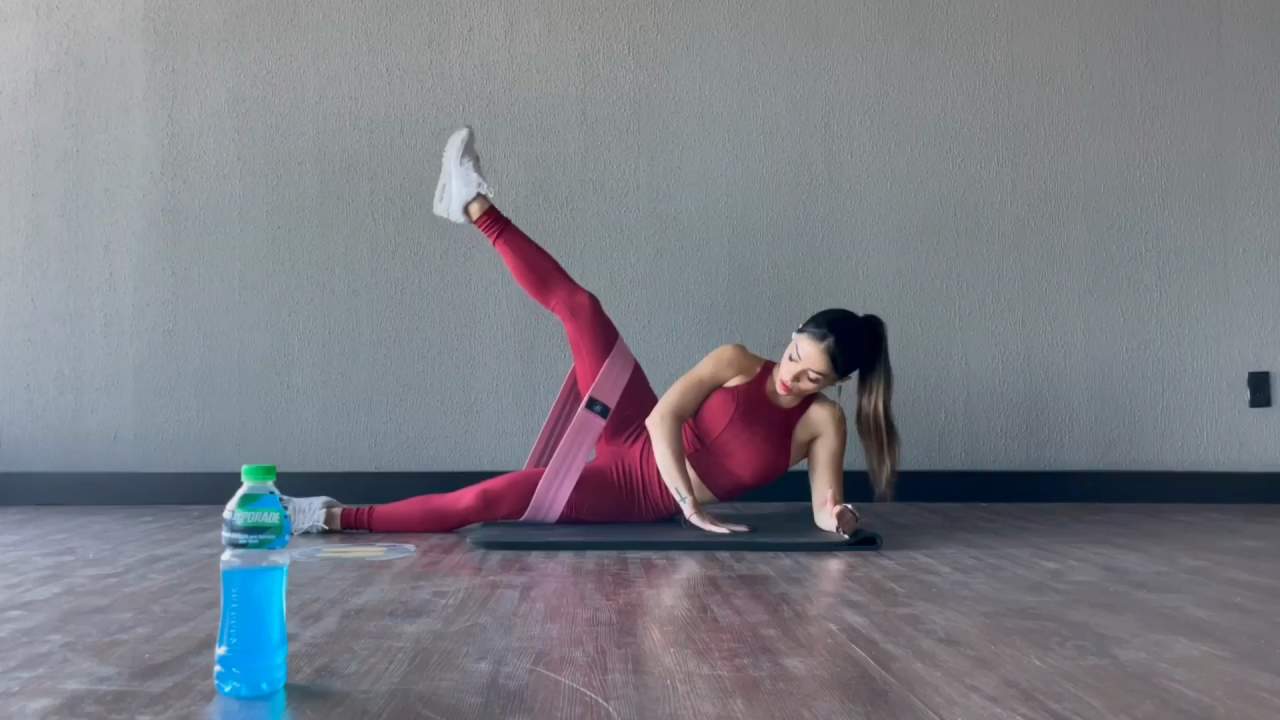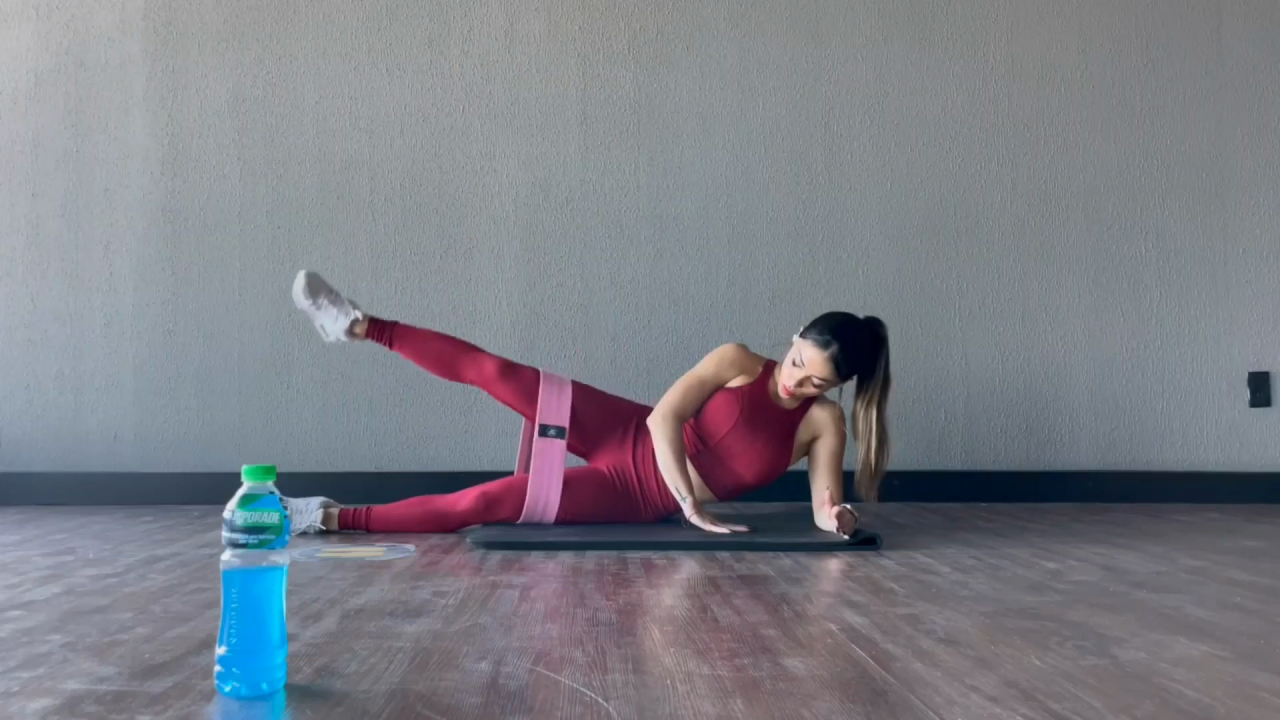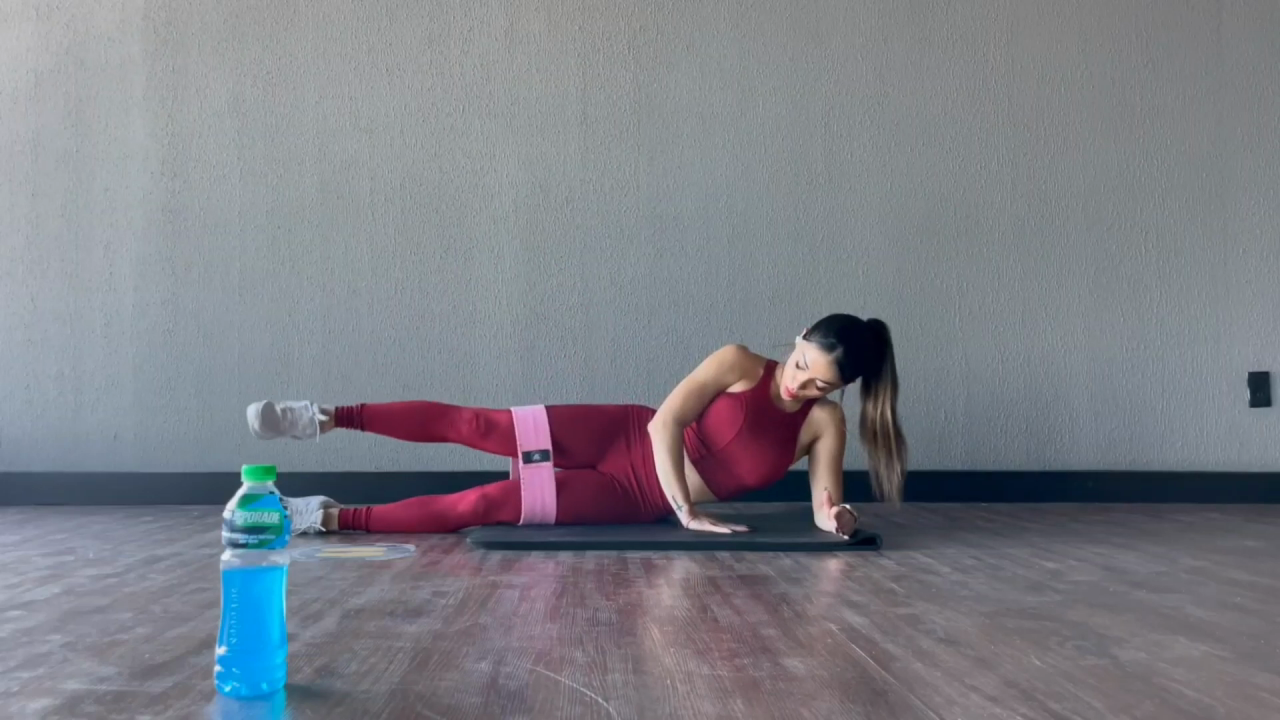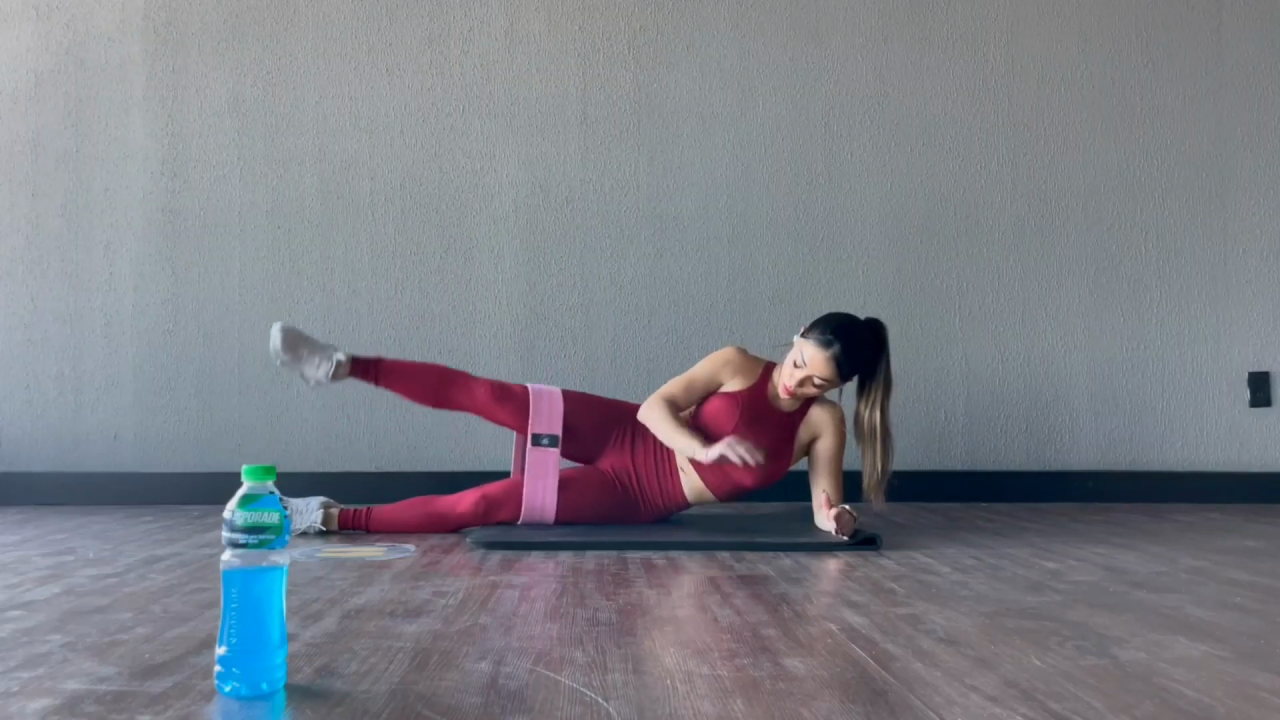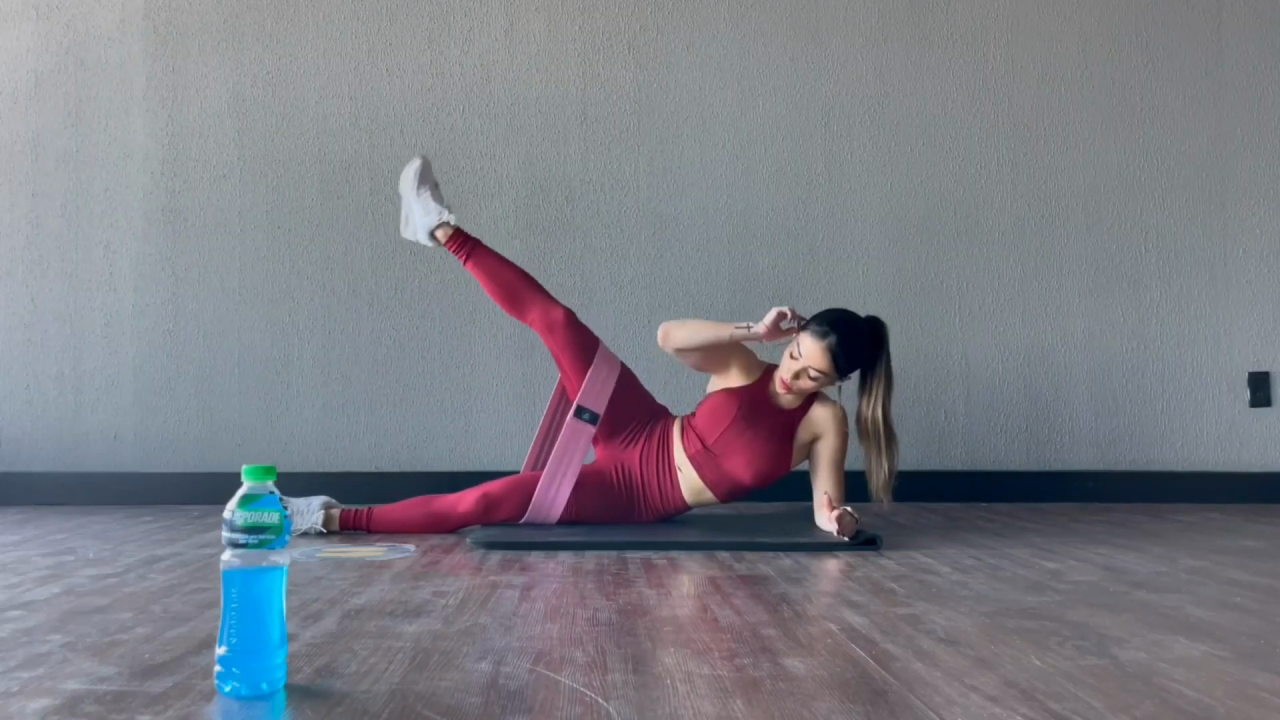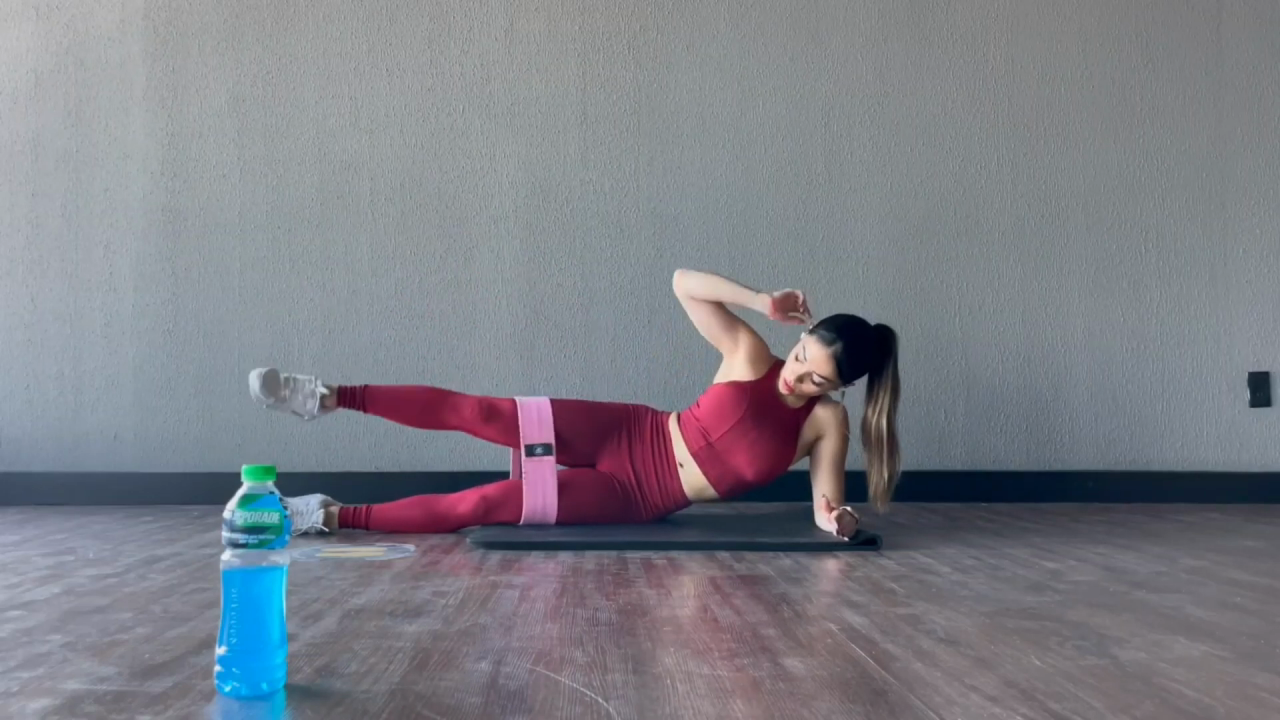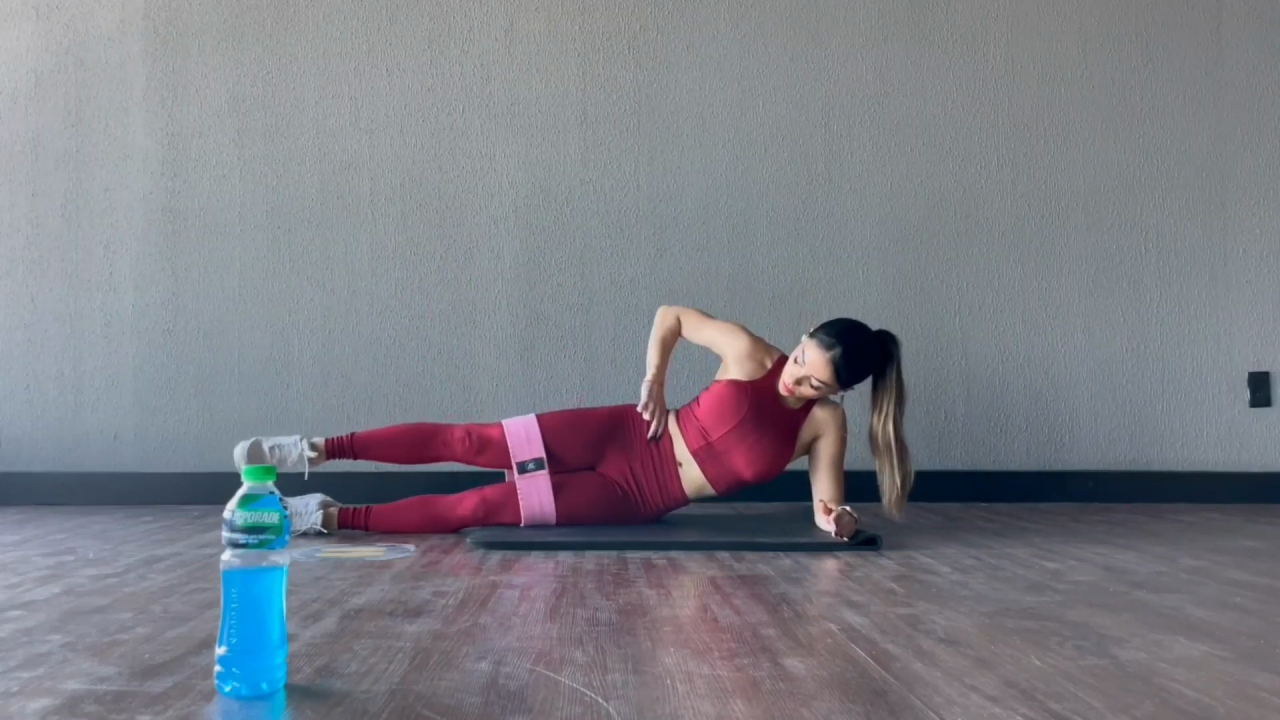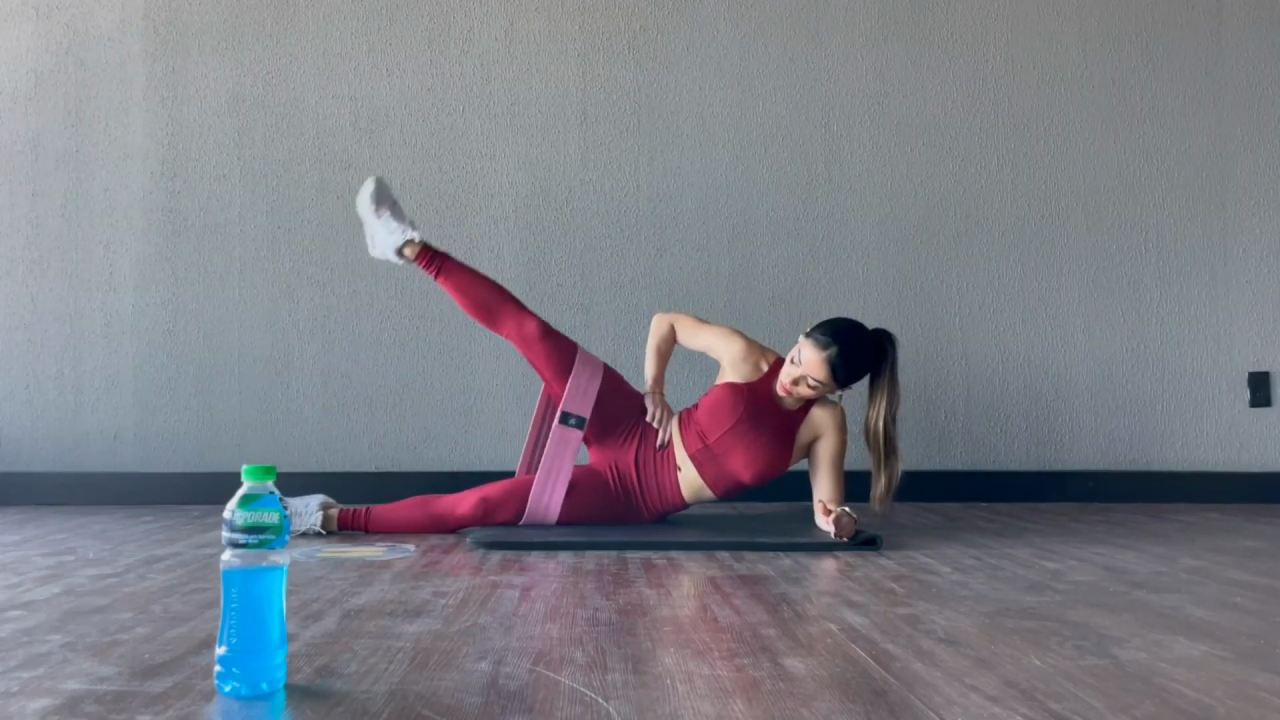
dt=0.5s
person 1, frame 1
left shoulder: (823, 421)
right shoulder: (737, 363)
left elbow: (826, 513)
right elbow: (664, 418)
left wrist: (836, 518)
right wrist: (691, 503)
left hip: (641, 501)
right hip: (636, 446)
left knee: (486, 501)
right knee: (578, 308)
left ankle: (338, 518)
right ankle: (474, 206)
person 1, frame 2
left shoulder: (824, 423)
right shoulder: (738, 360)
left elbow: (825, 510)
right elbow: (665, 417)
left wrist: (836, 517)
right wrist: (691, 503)
left hip: (638, 498)
right hip: (631, 437)
left knee: (484, 503)
right knee: (496, 373)
left ankle: (334, 516)
right ankle: (359, 325)
person 1, frame 3
left shoulder: (825, 422)
right shoulder: (739, 364)
left elbow: (826, 510)
right elbow: (665, 422)
left wrist: (836, 517)
right wrist: (687, 511)
left hip: (638, 499)
right hip: (625, 440)
left knee: (486, 504)
right knee: (474, 425)
left ankle: (333, 517)
right ankle: (327, 416)
person 1, frame 4
left shoulder: (822, 429)
right shoulder: (739, 365)
left elbow: (829, 512)
right elbow: (653, 407)
left wrist: (836, 516)
right wrist: (703, 448)
left hip: (639, 504)
right hip: (629, 445)
left knee: (487, 505)
right knee: (491, 397)
left ankle: (338, 515)
right ankle: (342, 364)
person 1, frame 5
left shoulder: (824, 420)
right shoulder: (744, 368)
left elbow: (828, 509)
right elbow: (669, 336)
left wrist: (837, 518)
right wrist: (752, 330)
left hip: (635, 498)
right hip: (639, 442)
left knee: (486, 503)
right knee: (557, 323)
left ankle: (338, 519)
right ankle: (443, 230)
person 1, frame 6
left shoulder: (827, 423)
right shoulder: (750, 355)
left elbow: (828, 506)
right elbow: (683, 279)
left wrist: (837, 518)
right wrist: (759, 301)
left hip: (635, 499)
right hip: (627, 437)
left knee: (484, 506)
right knee: (477, 412)
left ankle: (333, 514)
right ankle: (330, 397)
person 1, frame 7
left shoulder: (824, 422)
right shoulder: (750, 353)
left elbow: (826, 507)
right elbow: (671, 315)
left wrist: (837, 518)
right wrist: (653, 382)
left hip: (635, 498)
right hip: (621, 439)
left knee: (486, 506)
right knee: (470, 441)
left ankle: (332, 515)
right ankle: (318, 448)
person 1, frame 8
left shoulder: (824, 423)
right shoulder: (748, 357)
left elbow: (828, 508)
right elbow: (666, 323)
left wrist: (835, 519)
right wrist: (654, 392)
left hip: (635, 500)
right hip: (634, 443)
left knee: (484, 507)
right knee: (532, 334)
left ankle: (337, 519)
right ankle: (410, 246)
